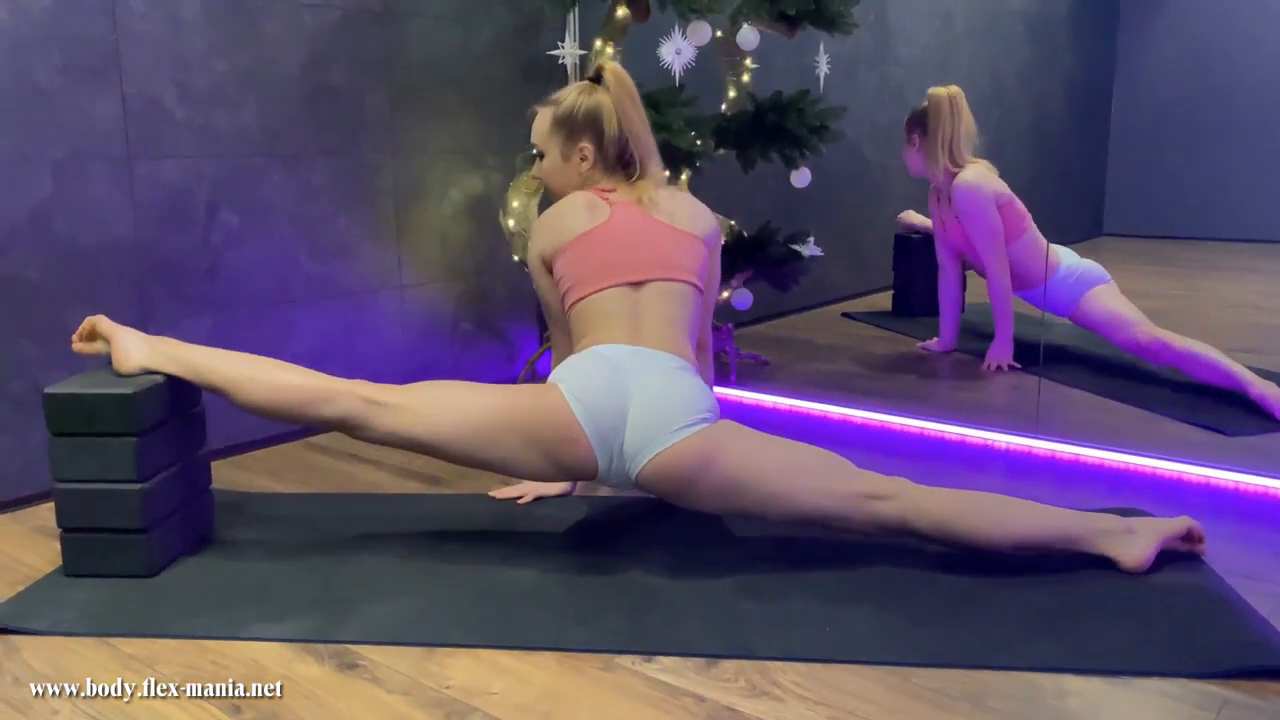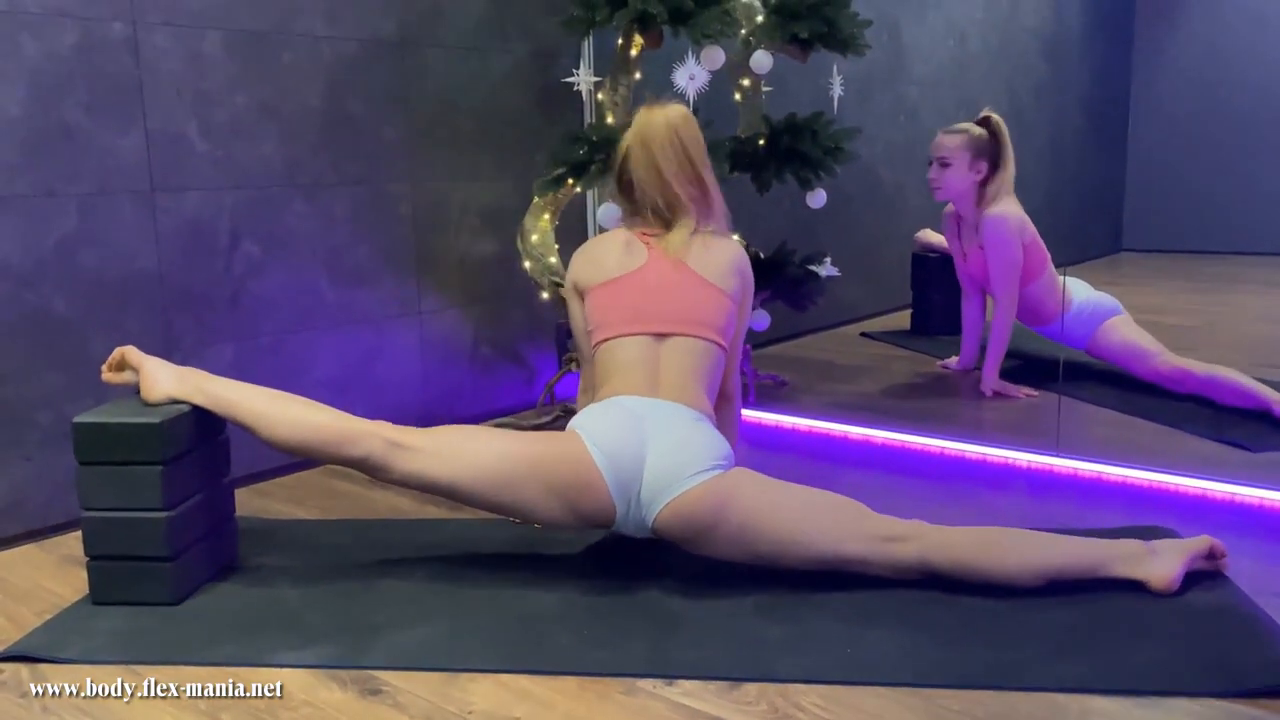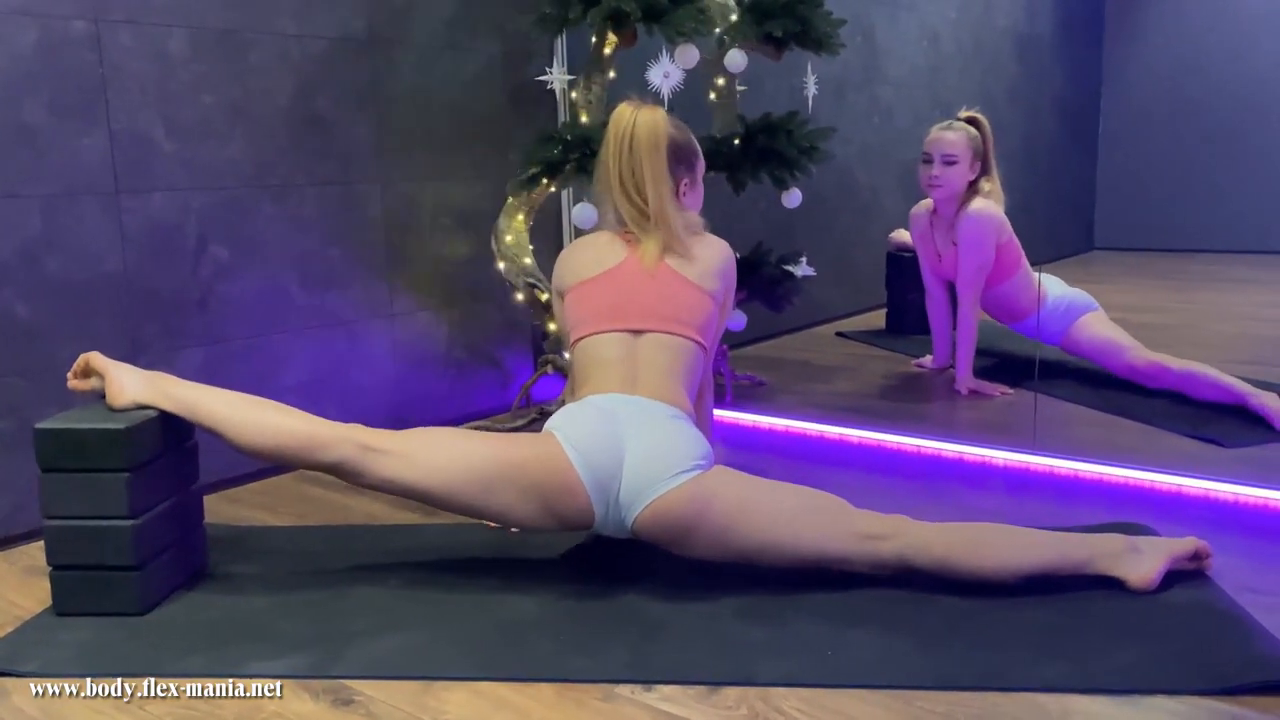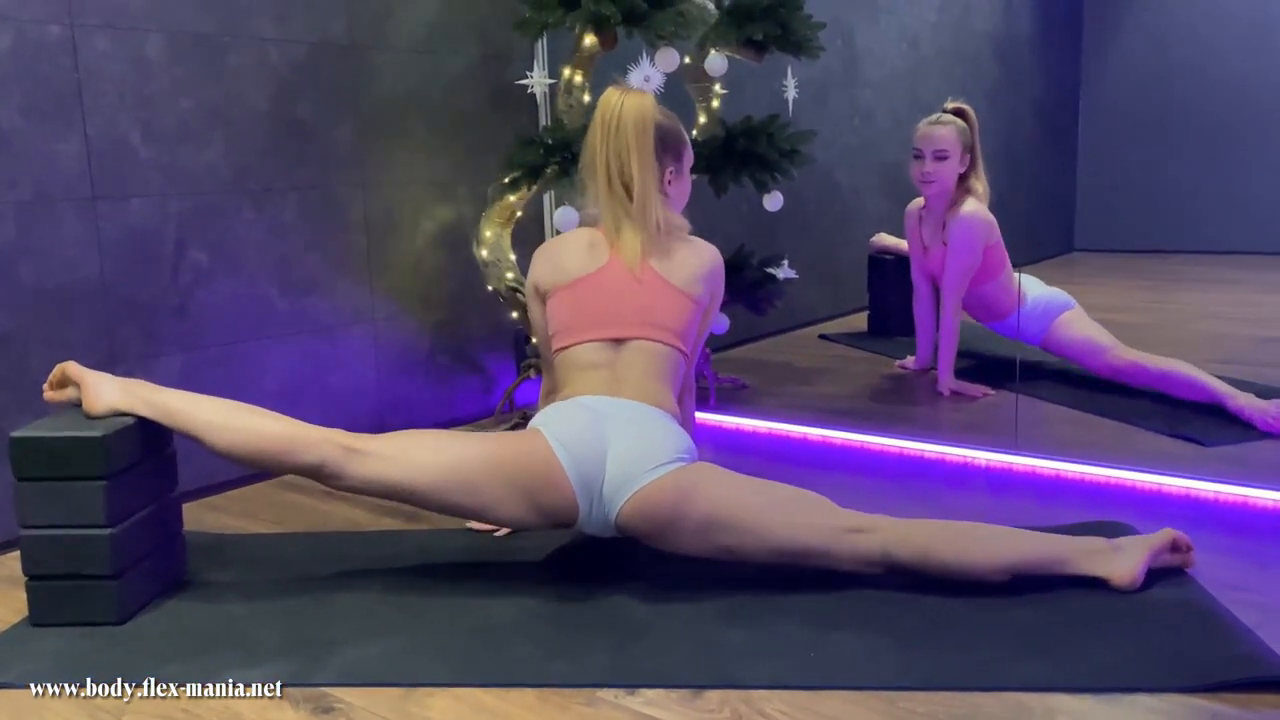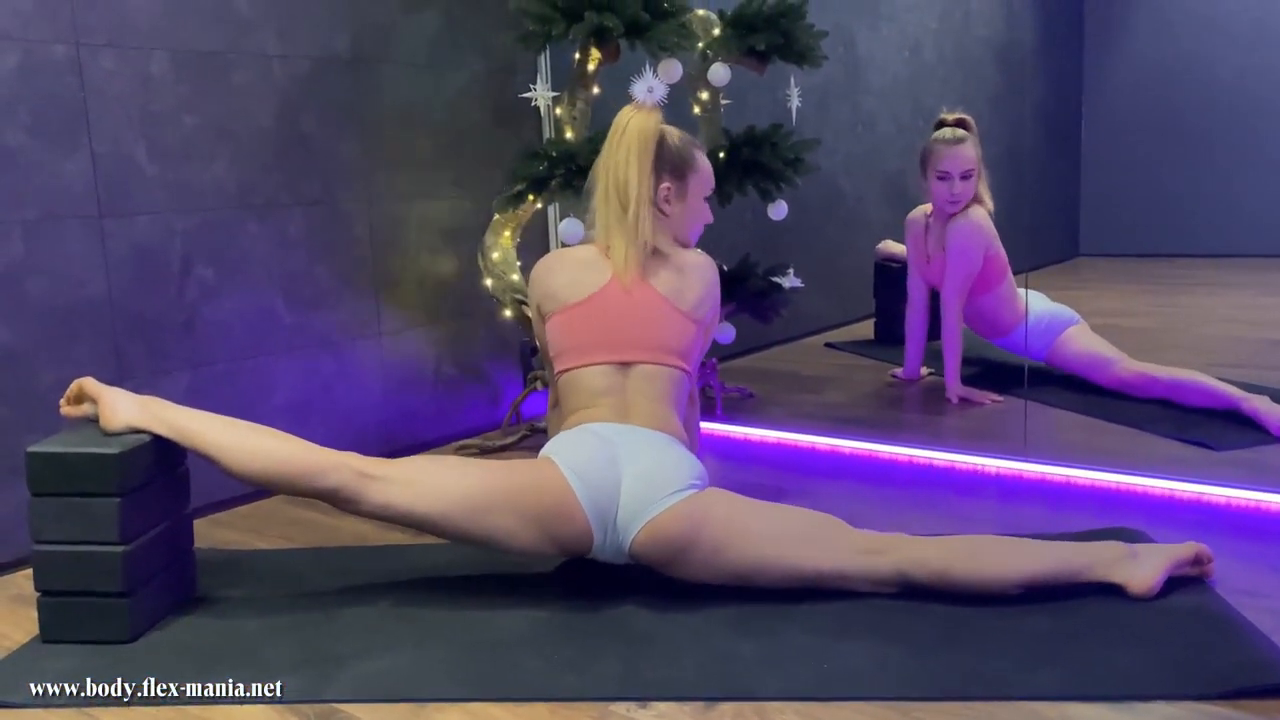
dt=1s
person 1, frame 1
left shoulder: (553, 225)
right shoulder: (697, 215)
left wrist: (562, 466)
right wrist: (690, 454)
left hip: (583, 403)
right hip: (675, 415)
left knee: (357, 402)
right knee: (887, 501)
left ankle: (150, 350)
person 1, frame 2
left shoulder: (588, 256)
right shoulder: (731, 256)
left hip: (599, 452)
right hip: (687, 470)
left knee: (379, 446)
right knee: (904, 546)
person 1, frame 3
left shoulder: (574, 255)
right shoulder: (715, 255)
left hip: (575, 453)
right hip: (668, 469)
left knee: (351, 448)
right knee: (889, 542)
person 1, frame 4
left shoulder: (551, 255)
right shoulder: (704, 259)
left hip: (560, 452)
right hip: (653, 466)
left knee: (335, 454)
right knee: (867, 540)
person 1, frame 5
left shoulder: (549, 271)
right shoulder: (700, 276)
left hip: (570, 483)
right hip: (663, 492)
left knee: (349, 480)
right knee: (887, 558)
person 2, frame 1
left shoulder: (969, 187)
right shoulder: (940, 190)
left elbow: (997, 268)
right elbow: (949, 265)
left wrist: (1003, 341)
right wrist: (946, 337)
left hip: (1069, 281)
right hip: (1041, 278)
left knee: (1149, 342)
person 2, frame 2
left shoulder: (1000, 219)
right shoulder: (952, 217)
left elbow: (1005, 305)
right elbow: (971, 293)
left wrist: (990, 376)
right wrist: (967, 358)
left hip: (1082, 316)
right hip: (1049, 313)
left knee: (1170, 371)
person 2, frame 3
left shoulder: (980, 216)
right shoulder: (920, 216)
left elbow: (968, 301)
right elbow: (935, 290)
left wrist: (965, 376)
right wrist: (941, 356)
left hip: (1056, 310)
right hip: (1020, 309)
left knee: (1146, 366)
person 2, frame 4
left shoulder: (969, 219)
right shoulder: (915, 213)
left elbow: (949, 301)
right elbow: (922, 288)
left wrist: (946, 376)
right wrist: (923, 356)
left hip: (1036, 310)
right hip: (1000, 311)
left knee: (1123, 364)
left ankle: (1237, 401)
right ankle: (896, 245)
person 2, frame 5
left shoulder: (970, 226)
right shoulder: (917, 221)
left elbow: (951, 307)
right elbow: (918, 298)
left wrist: (954, 384)
right wrist: (912, 366)
left hip: (1038, 327)
right hip: (1007, 326)
left knee: (1133, 377)
right ankle: (903, 253)
